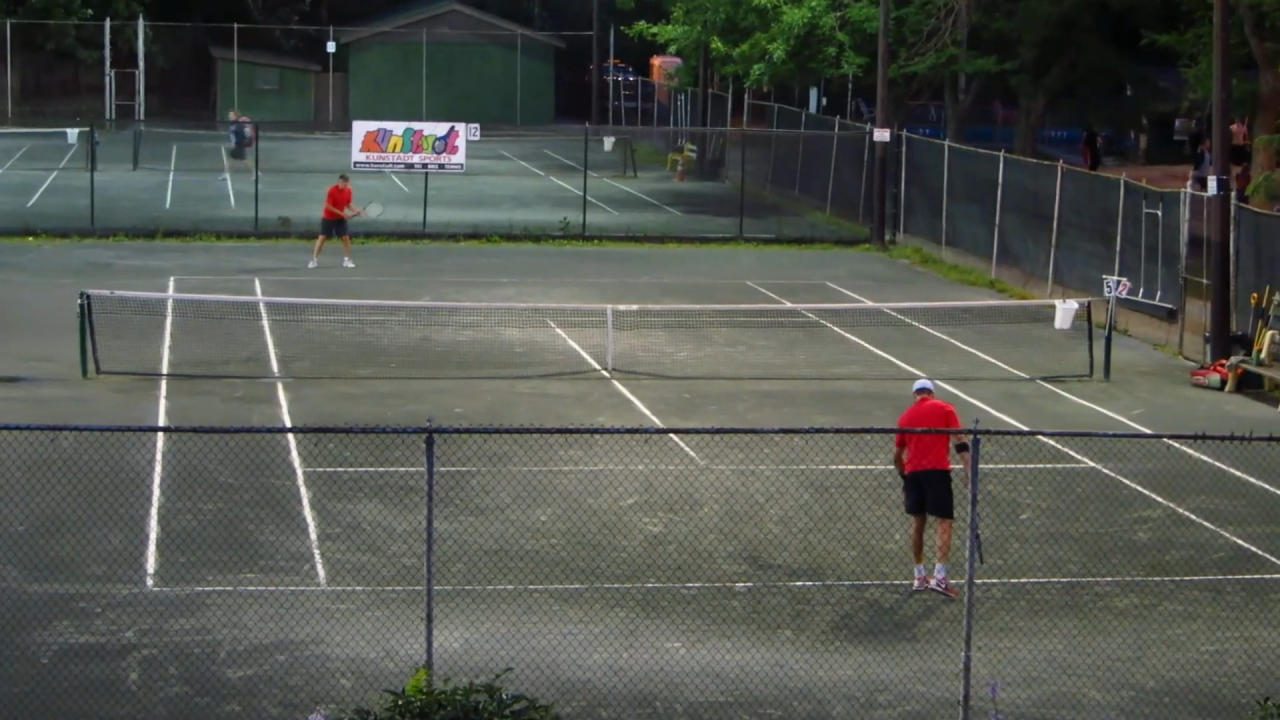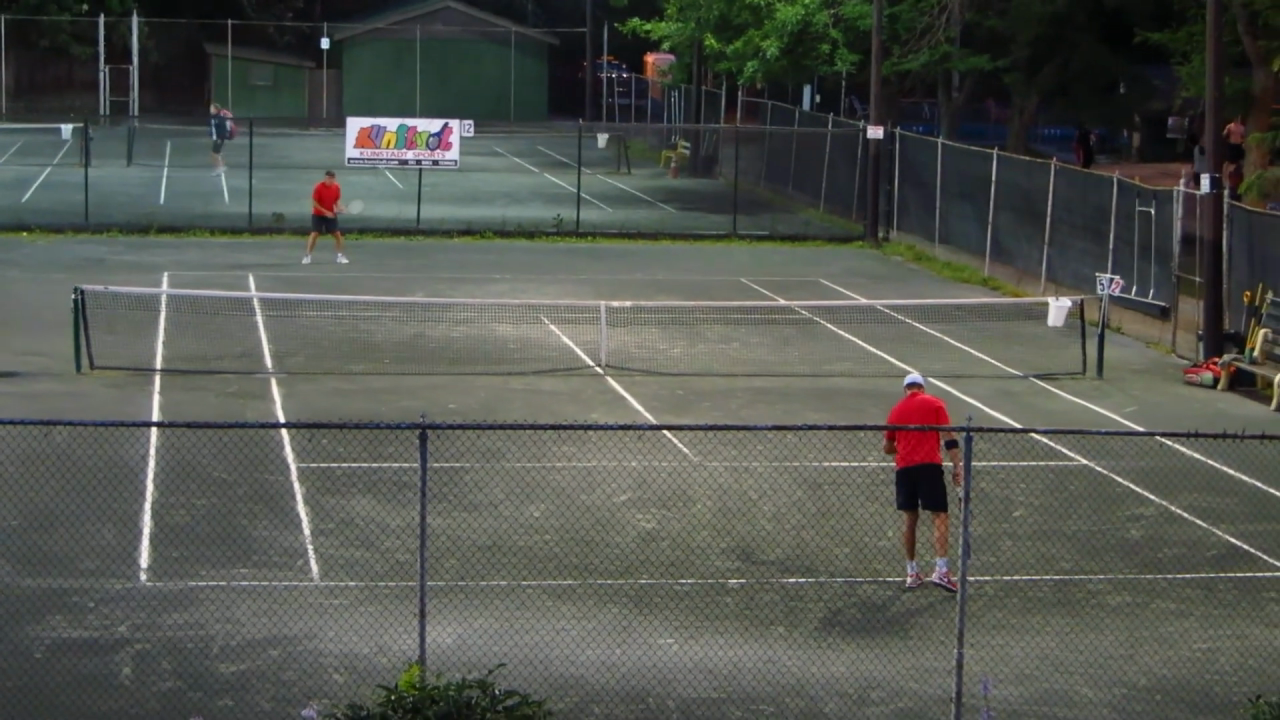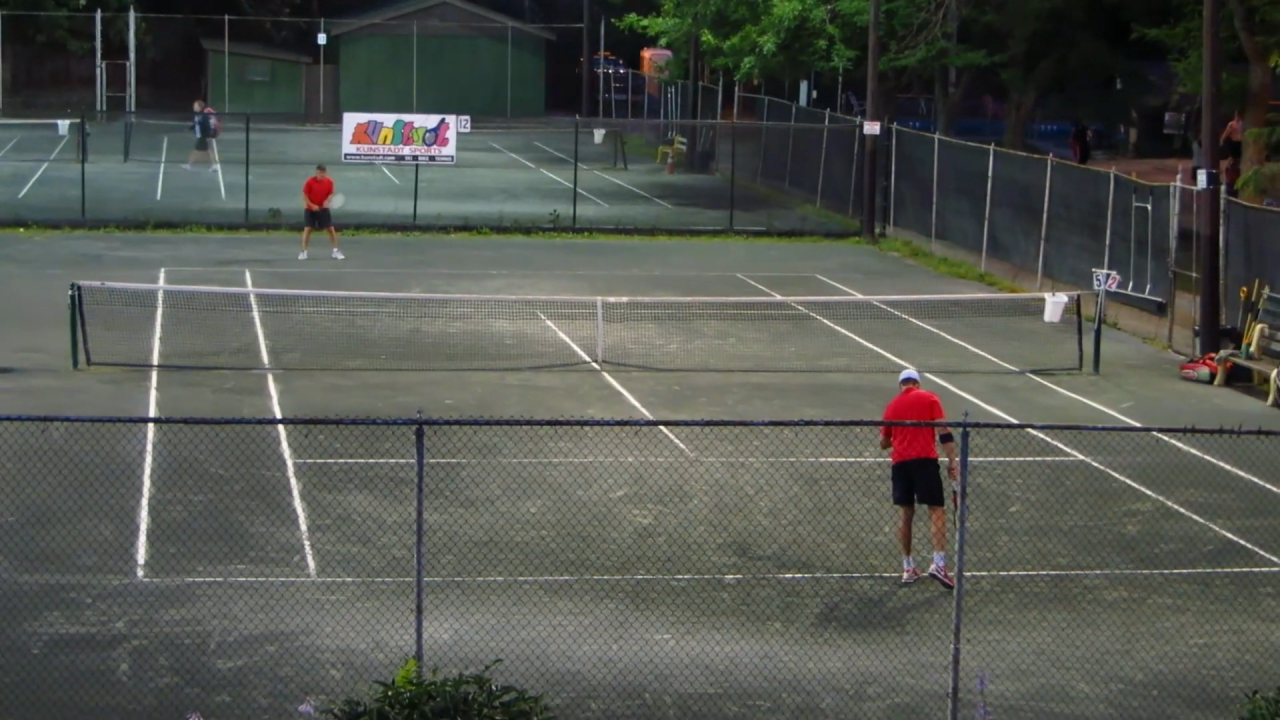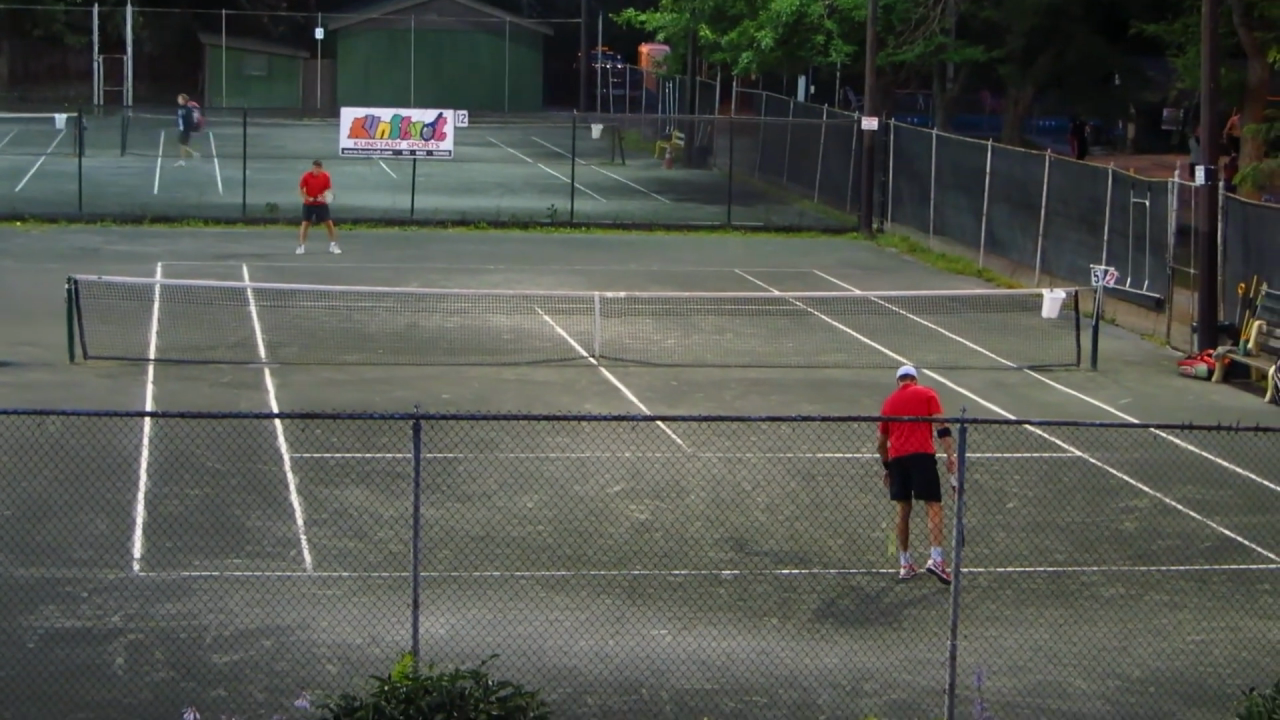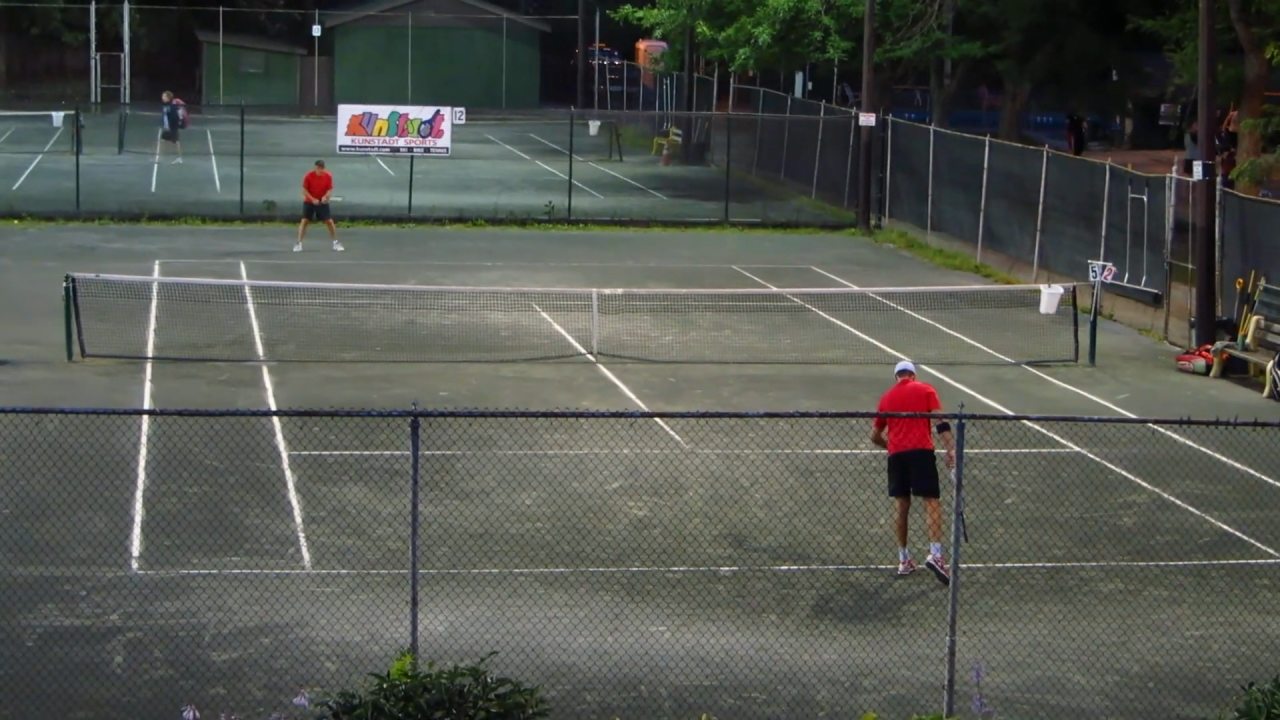
dt=0.2s
person 1, frame 1
left shoulder: (906, 416)
right shoulder: (945, 408)
left elbow: (897, 456)
right elbow: (959, 441)
left wrist: (904, 476)
right wrist: (967, 469)
left hip: (912, 472)
right hip: (937, 471)
left knee: (917, 523)
right knee: (944, 522)
left ankle: (919, 576)
right ankle: (939, 575)
person 1, frame 2
left shoulder: (896, 410)
right shoulder: (934, 403)
left elbow: (887, 448)
right elbow: (948, 437)
right wrist: (957, 467)
left hip: (904, 468)
right hip: (929, 465)
left knee: (910, 519)
right knee: (940, 516)
left ankle: (912, 572)
right ankle: (941, 570)
person 1, frame 3
left shoulder: (892, 405)
right shoulder: (929, 398)
left elbow: (884, 443)
right elbow: (943, 431)
right wrist: (952, 460)
left hip: (899, 463)
right hip: (924, 459)
left knee: (906, 514)
right knee: (937, 510)
left ankle: (908, 568)
right ankle: (938, 563)
person 1, frame 4
left shoulder: (889, 402)
right shoulder: (927, 394)
left elbow: (881, 443)
right elbow: (941, 426)
left wrist: (887, 468)
right wrist: (950, 454)
left hip: (897, 458)
right hip: (922, 455)
left knee: (903, 510)
right knee: (933, 506)
left ankle: (905, 564)
right ankle: (936, 558)
person 1, frame 5
left shoulder: (887, 397)
right shoulder: (925, 390)
left elbow: (875, 436)
right elbow: (940, 421)
right wrist: (950, 449)
left hip: (896, 455)
right hip: (920, 451)
left knee: (901, 506)
right knee: (932, 502)
left ankle: (904, 560)
right ankle: (935, 554)
